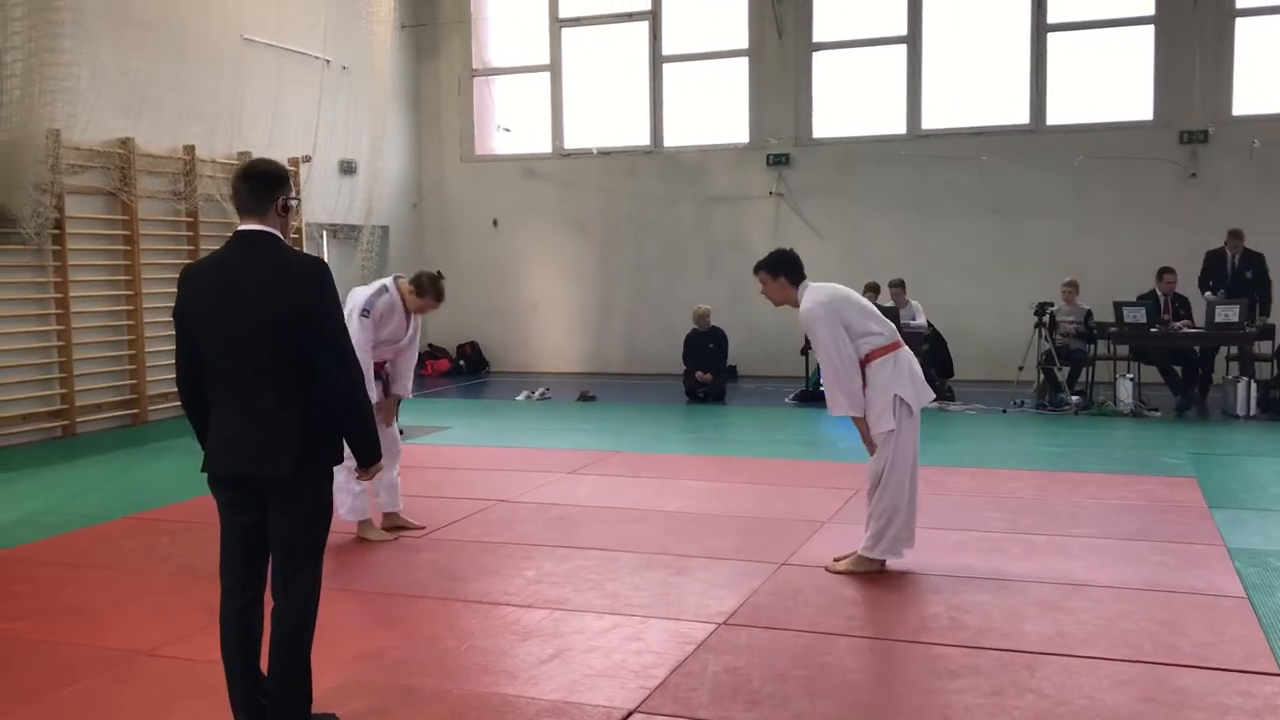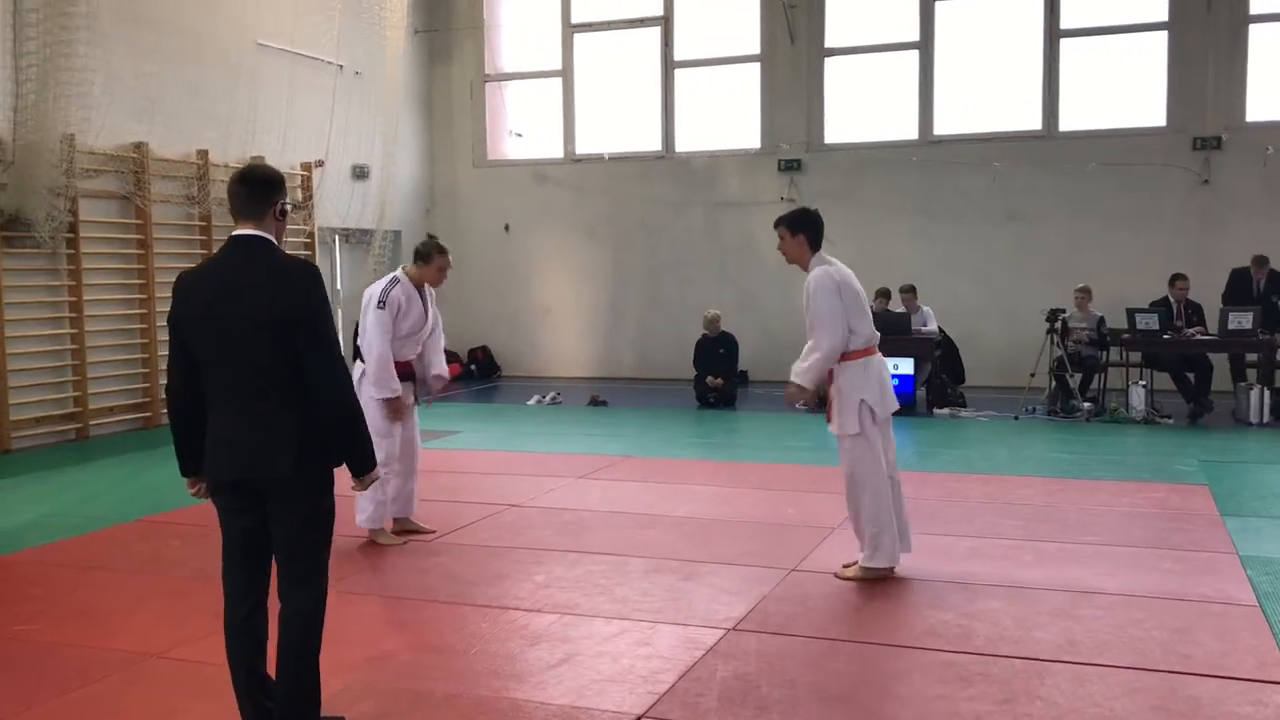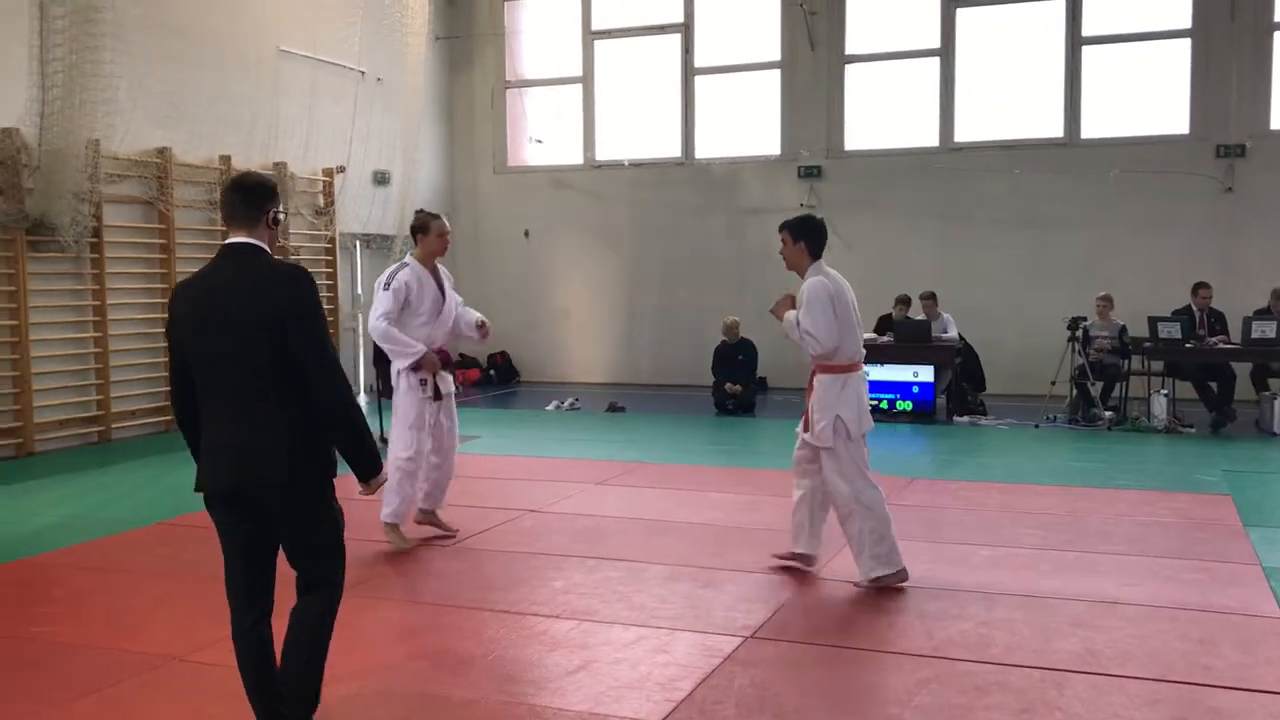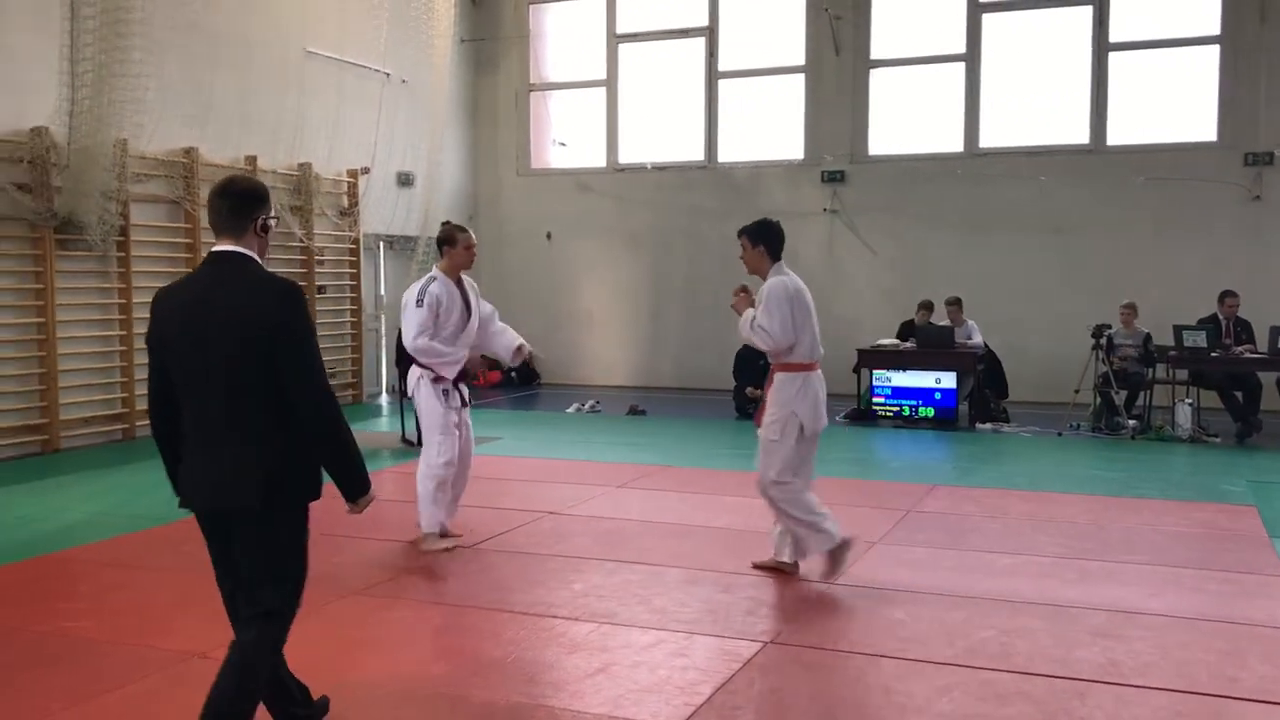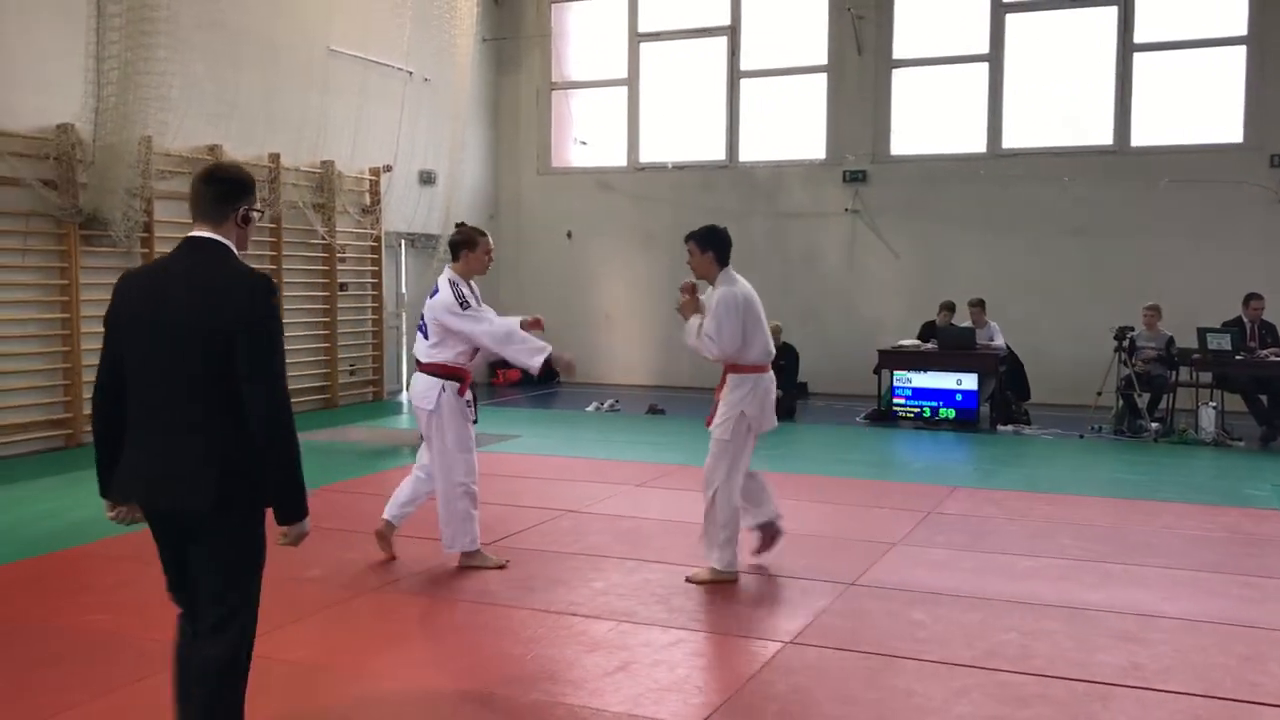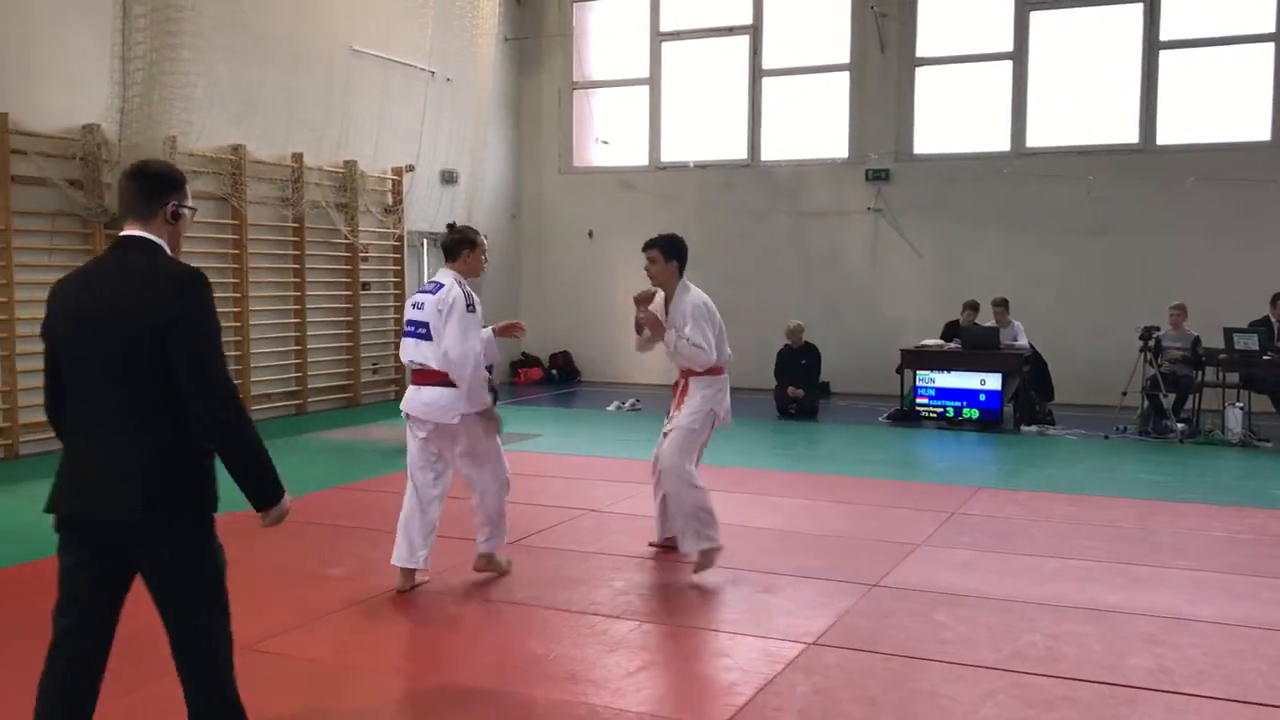
dt=0.4s
person 1, frame 1
left shoulder: (196, 278)
right shoulder: (306, 273)
left elbow: (189, 379)
right elbow: (340, 371)
right wrist: (366, 446)
left hip: (230, 457)
right hip: (297, 455)
left knee: (239, 587)
right knee: (294, 588)
person 1, frame 2
left shoulder: (191, 284)
right shoulder: (297, 276)
left elbow: (181, 387)
right elbow: (330, 377)
left wrist: (191, 461)
right wrist: (360, 455)
left hip: (228, 461)
right hip: (296, 459)
left knee: (243, 591)
right knee: (301, 591)
person 1, frame 3
left shoulder: (187, 294)
right shoulder: (289, 282)
left elbow: (182, 395)
right elbow: (327, 383)
right wrist: (366, 461)
left hip: (224, 471)
right hip: (291, 466)
left knee: (248, 600)
right knee: (320, 584)
person 1, frame 4
left shoulder: (169, 301)
right shoulder: (278, 296)
left elbow: (161, 408)
right elbow: (314, 401)
left wrist: (185, 477)
right wrist: (353, 480)
left hip: (206, 485)
right hip: (272, 484)
left knee: (251, 609)
right knee: (266, 615)
person 1, frame 5
left shoulder: (135, 285)
right shoulder: (249, 288)
left elbow: (108, 396)
right elbow: (269, 407)
left wrist: (114, 481)
right wrist: (292, 505)
left hip: (157, 484)
right hip: (225, 486)
left knee: (199, 614)
right knee: (224, 624)
person 1, frame 6
left shoulder: (69, 290)
right shoulder: (180, 285)
left elbow: (56, 402)
right elbow: (214, 402)
right wrist: (266, 490)
left hip: (84, 494)
right hip: (165, 494)
left knee: (76, 642)
right knee: (200, 633)
person 2, frame 1
left shoulder: (812, 309)
right shoulder: (821, 296)
left elbow: (840, 365)
left wrist: (857, 417)
right wrist: (860, 412)
left hip: (887, 377)
right hip: (891, 371)
left knee: (888, 469)
right knee: (894, 469)
left ankle: (873, 553)
right ankle: (876, 547)
person 2, frame 2
left shoulder: (819, 279)
right shoulder: (830, 270)
left elbow: (830, 340)
left wrist: (801, 380)
right wrist: (808, 376)
left hip: (855, 379)
right hip: (863, 372)
left knee: (863, 471)
right knee: (875, 467)
left ankle: (877, 560)
right ankle: (881, 551)
person 2, frame 3
left shoulder: (815, 286)
right shoulder: (828, 280)
left elbow: (819, 343)
left wrist: (788, 318)
right wrist: (795, 315)
left hip: (835, 389)
right hip: (836, 386)
left knee: (851, 484)
right knee: (808, 466)
left ankle: (885, 567)
right ankle: (805, 547)
person 2, frame 4
left shoulder: (777, 287)
right shoulder: (785, 282)
left elbow: (775, 338)
left wrist: (747, 313)
right wrist: (751, 309)
left hip: (793, 387)
right hip: (799, 383)
left knee: (774, 476)
right knee: (792, 473)
left ankle: (830, 540)
right ankle: (787, 554)
person 2, frame 5
left shoulder: (727, 294)
right shoulder: (730, 287)
left elbow: (717, 347)
right elbow: (725, 335)
left wrist: (691, 317)
right wrist: (697, 308)
left hip: (743, 387)
right hip: (750, 383)
left knee: (721, 477)
right knee: (733, 468)
left ankle: (722, 564)
right ankle: (766, 521)
person 2, frame 6
left shoulder: (693, 304)
right shoulder: (662, 298)
left elbow: (703, 357)
right elbow: (643, 344)
left wrist: (662, 329)
right wrist: (642, 315)
left hip: (705, 390)
right hip: (687, 388)
left knee: (675, 464)
right knee: (663, 463)
left ankle: (706, 541)
right ankle: (672, 534)
person 3, frame 1
left shoulder: (411, 307)
right shoulder: (372, 300)
left elbow: (407, 352)
right elbow: (357, 354)
left wrist: (393, 396)
right wrist: (366, 402)
left hip: (375, 373)
left knee: (388, 446)
right knee: (352, 449)
left ankle: (390, 513)
right ankle: (362, 521)
person 3, frame 2
left shoulder: (426, 293)
right shoulder: (386, 292)
left elbow: (432, 339)
right elbow: (377, 348)
left wrist: (435, 375)
right wrist: (391, 394)
left hip: (403, 376)
right hip: (375, 378)
left knee: (407, 451)
right knee: (380, 453)
left ankle: (402, 517)
right ankle: (375, 524)
person 3, frame 3
left shoulder: (442, 274)
right shoulder: (399, 277)
left elbow: (454, 311)
right elbow: (378, 326)
left wrist: (475, 322)
right wrist: (419, 354)
left hip: (439, 370)
right hip: (413, 373)
left knee: (444, 445)
right knee: (409, 448)
left ankle: (427, 509)
right ankle: (392, 520)
person 3, frame 4
left shoulder: (468, 287)
right shoulder: (426, 291)
left elbow: (487, 324)
right elbow: (416, 342)
left wrist: (515, 346)
right wrist: (461, 360)
left hip: (454, 381)
right hip: (432, 381)
left knee: (462, 455)
right knee: (441, 455)
left ankle: (438, 519)
right ankle: (430, 531)
person 3, frame 5
left shoulder: (461, 288)
right shoulder: (451, 296)
left elbow: (488, 326)
right elbow: (493, 333)
left wrist: (521, 324)
right wrist: (547, 354)
left hip: (436, 386)
right hip: (442, 390)
left knee: (432, 465)
right knee: (457, 472)
left ankle: (390, 522)
right ankle: (467, 550)
person 3, frame 6
left shoulder: (424, 292)
right shoulder: (461, 294)
right elbow: (462, 357)
left wrist: (493, 333)
right wrist: (482, 405)
left hip: (418, 396)
right hip: (450, 399)
left knee: (423, 486)
right knee: (491, 478)
left ankle: (407, 570)
right ankle: (487, 553)
